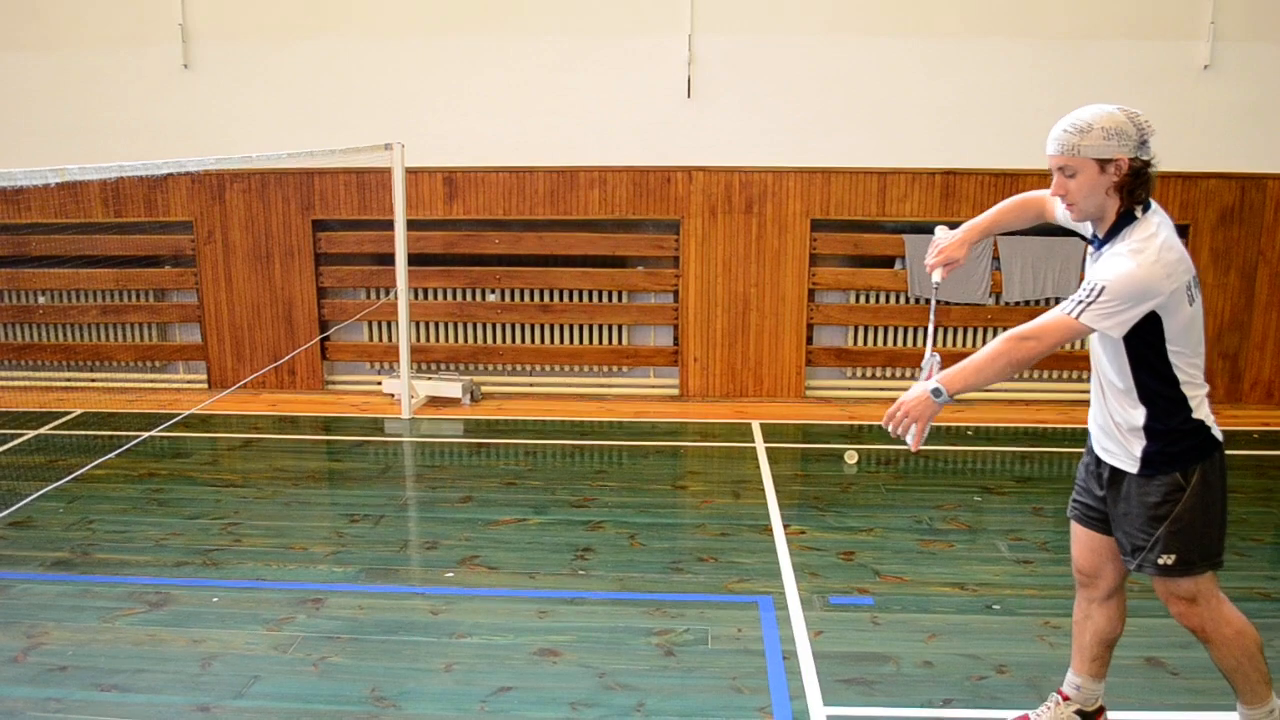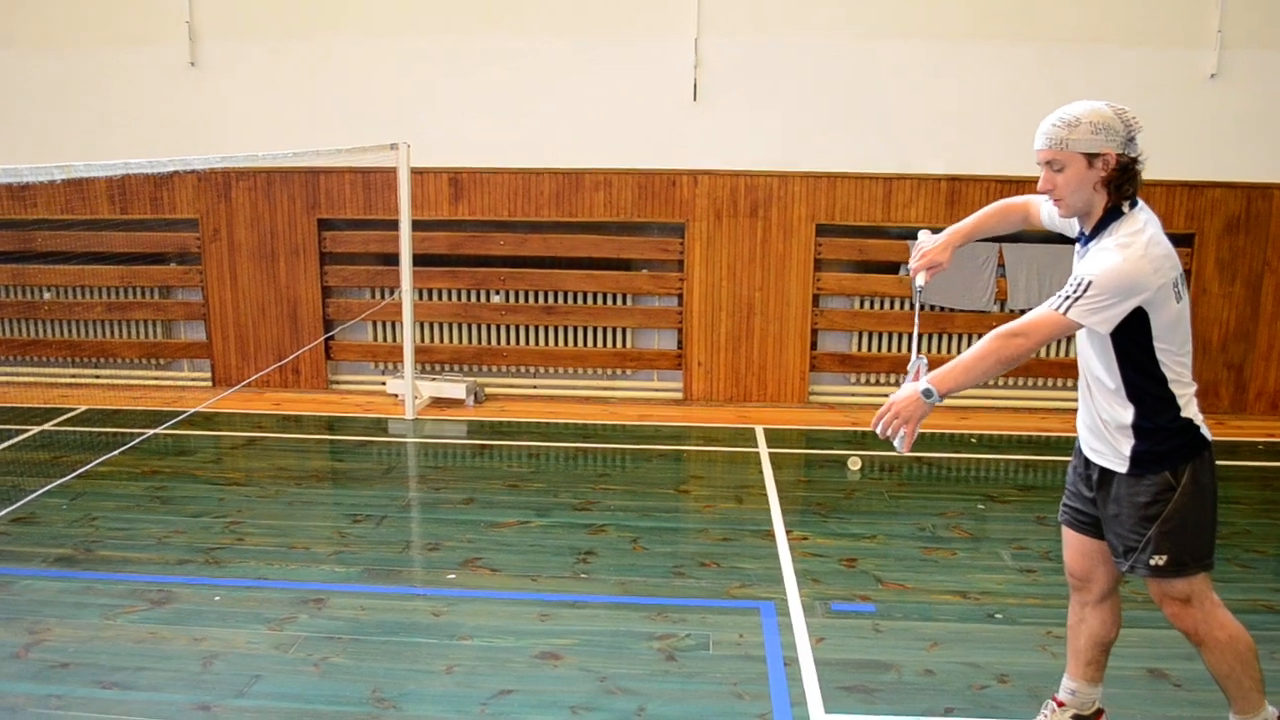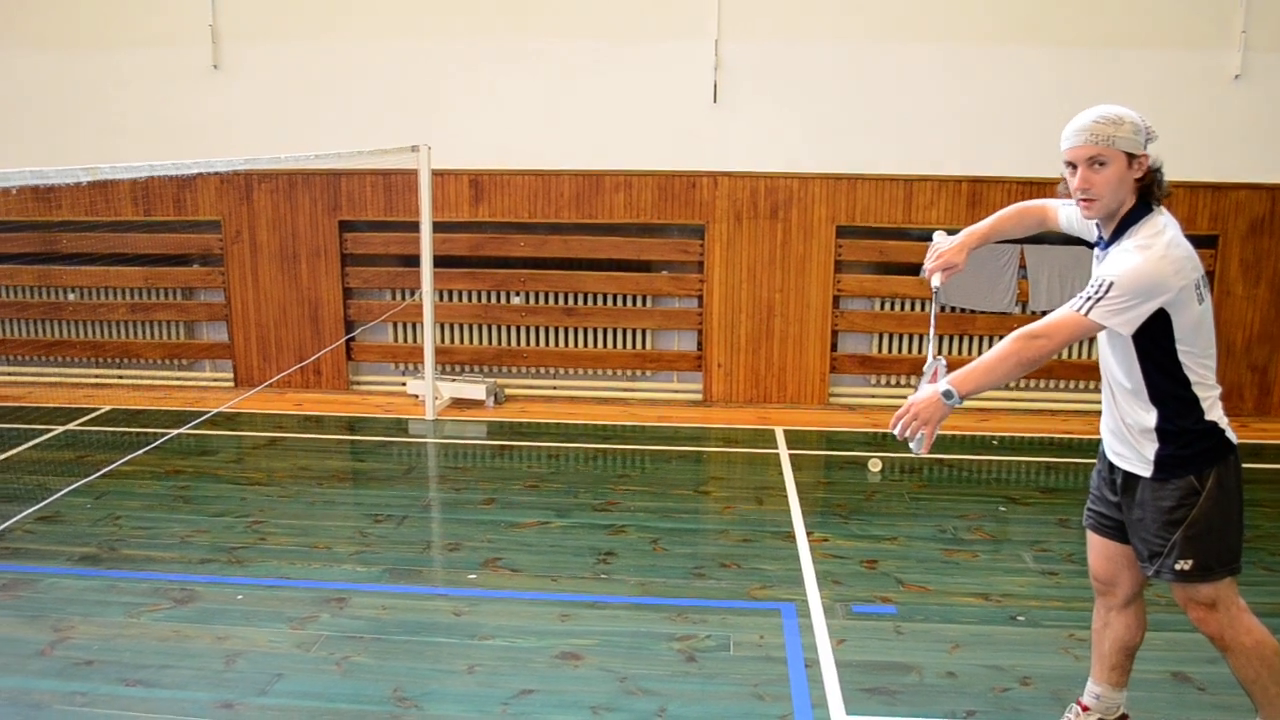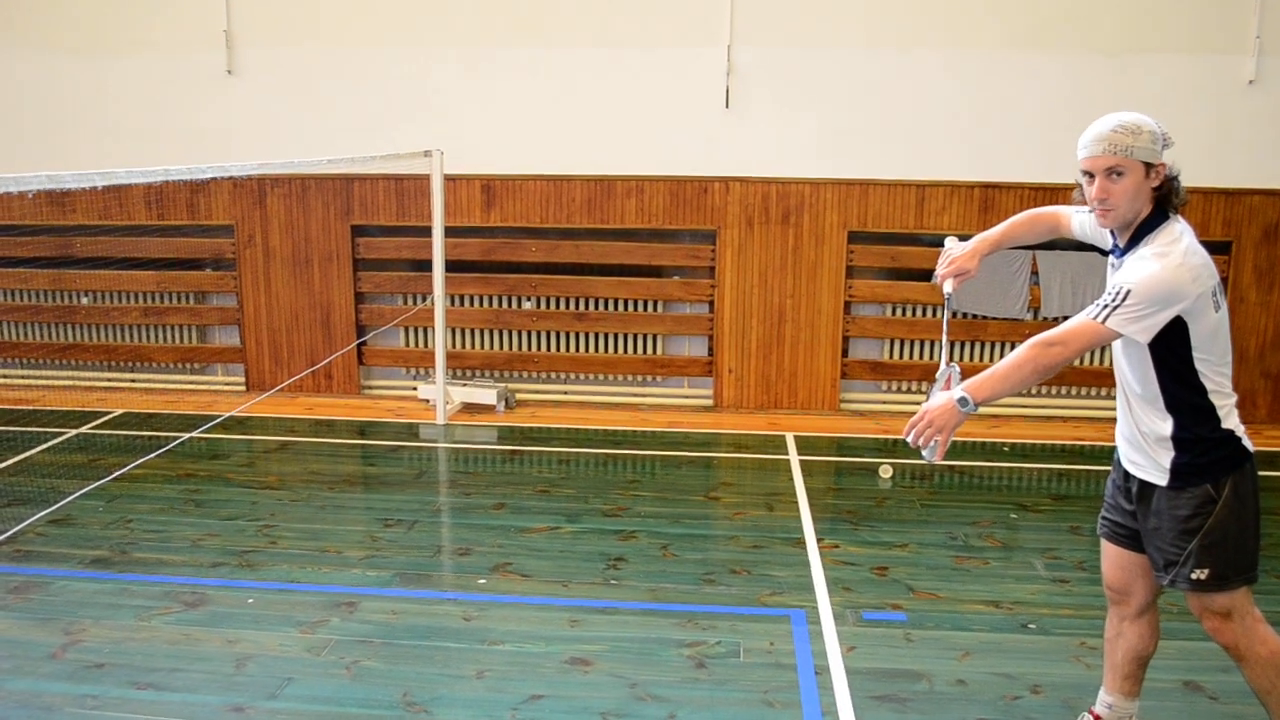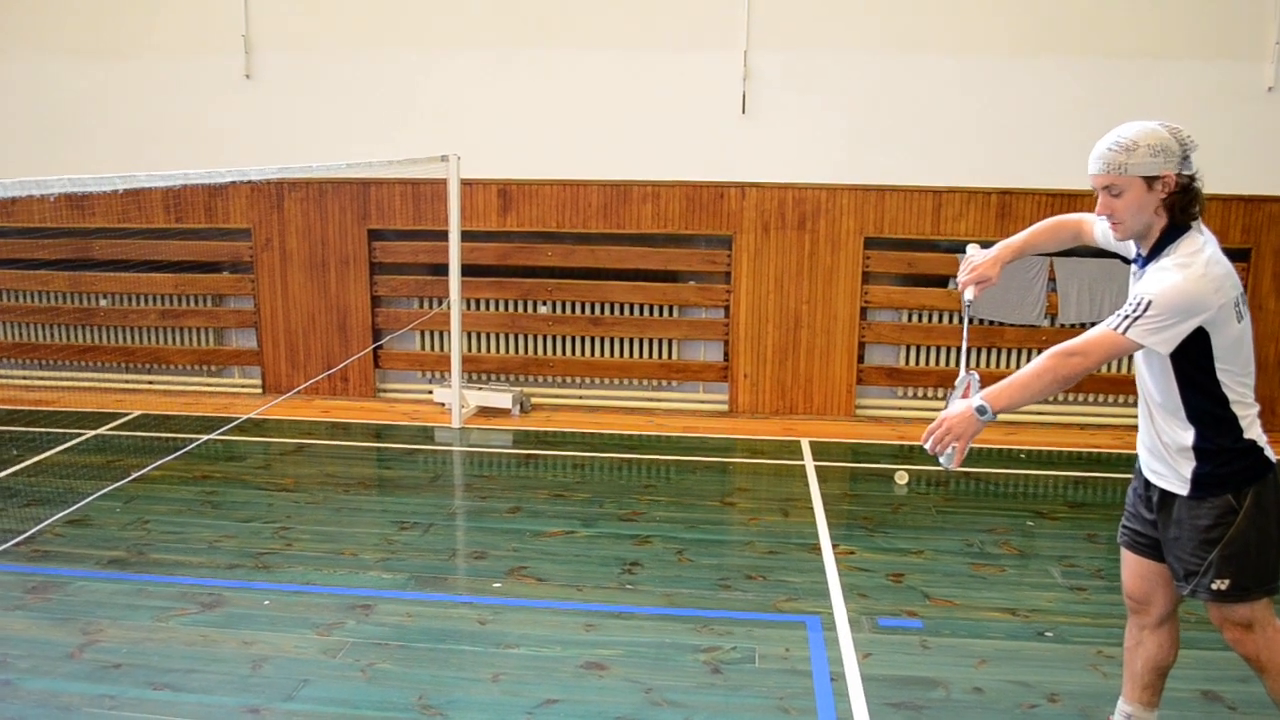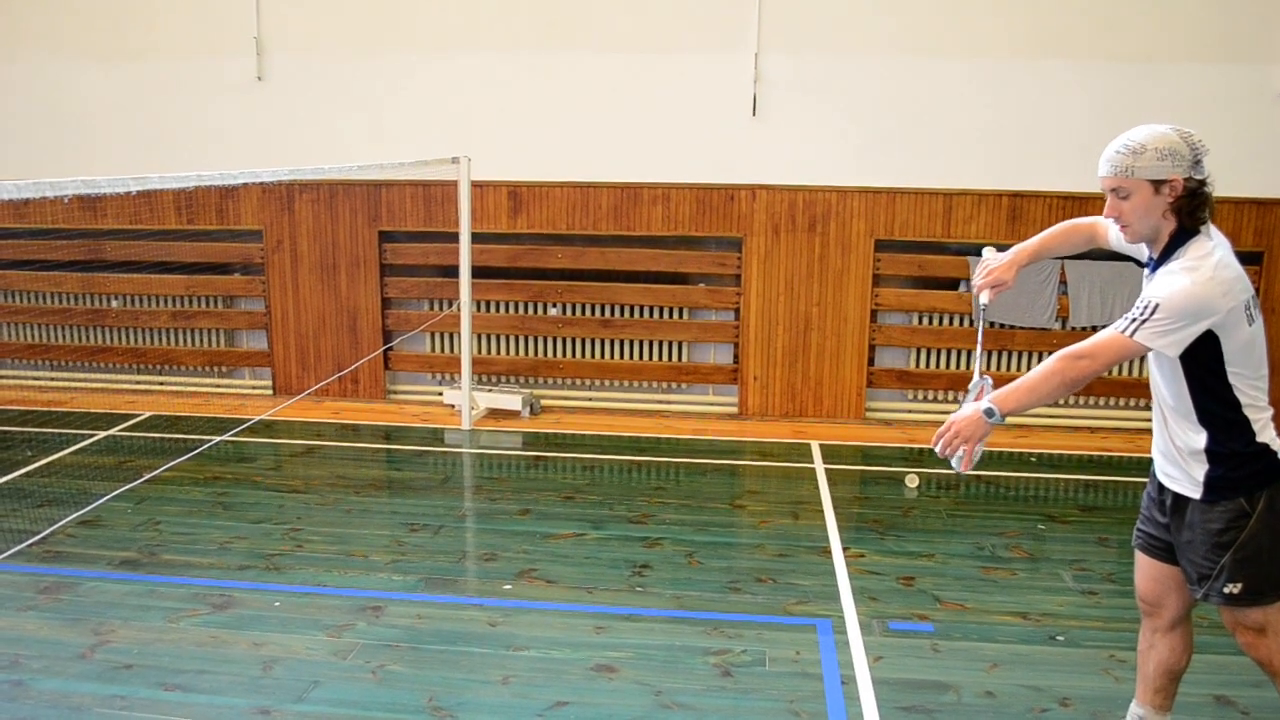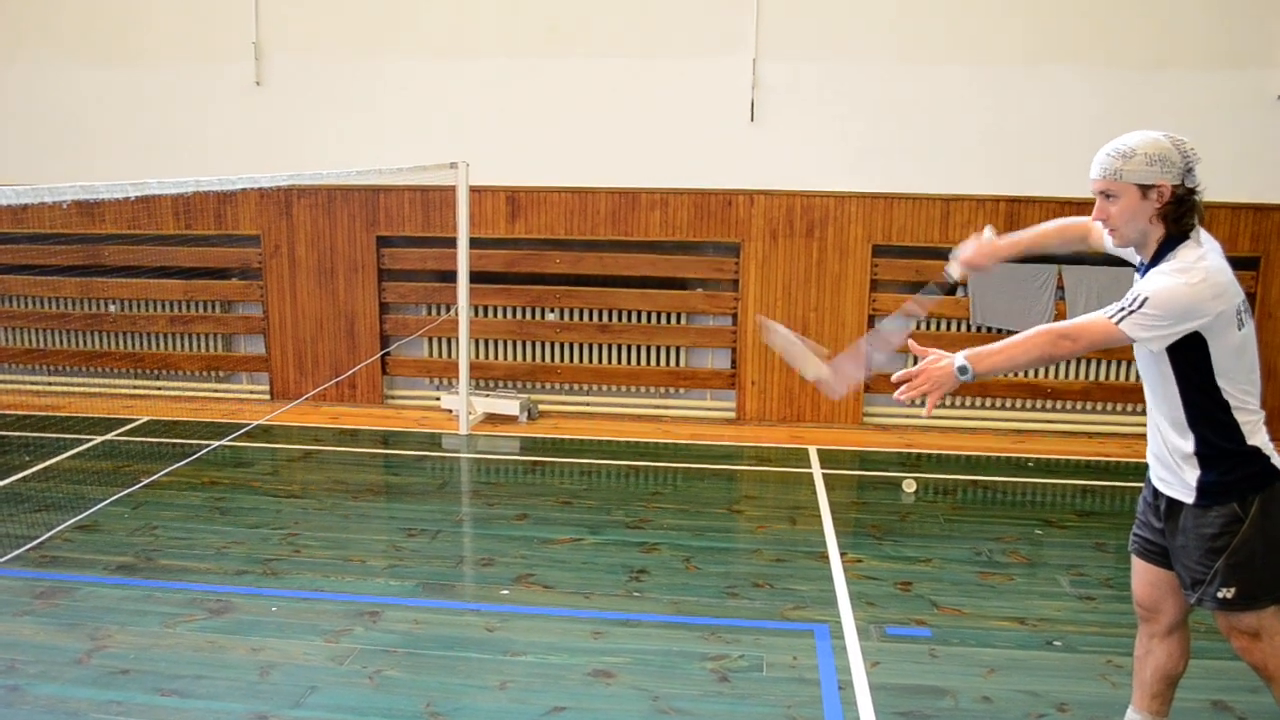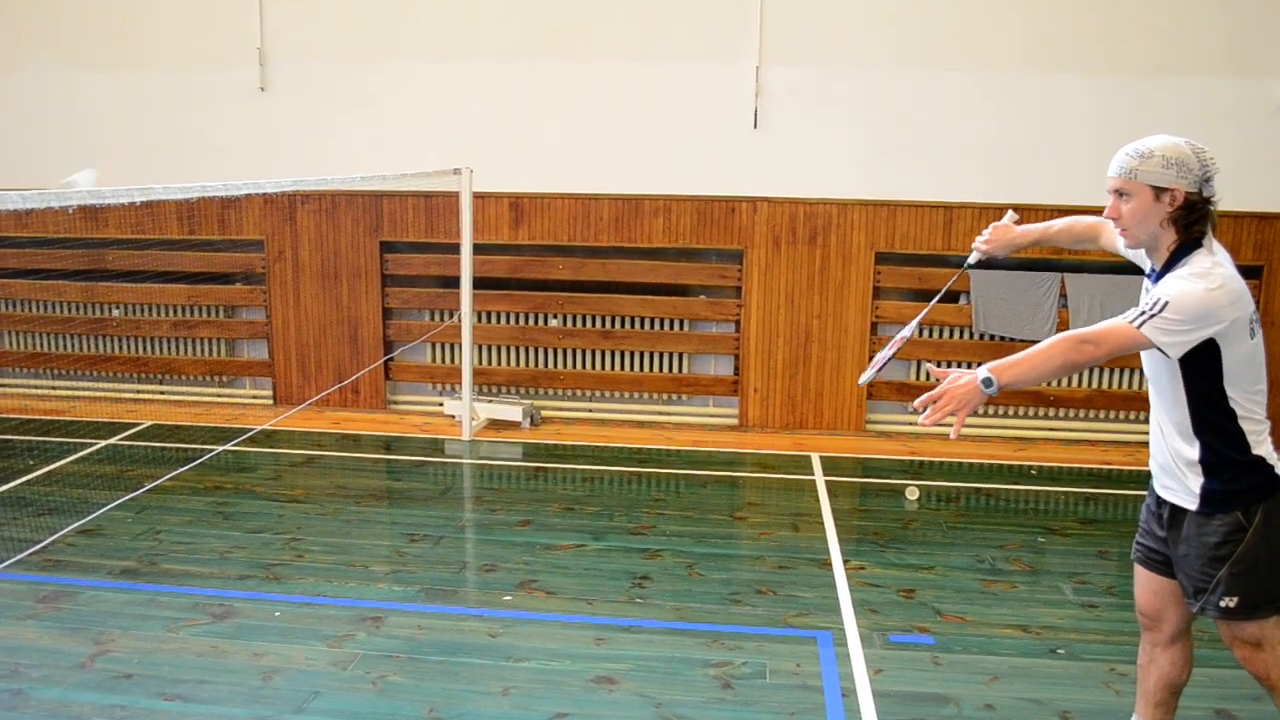
dt=0.4s
person 1, frame 1
left shoulder: (1141, 261)
right shoulder: (1115, 211)
left elbow: (1030, 343)
right elbow: (1035, 204)
left wrist: (937, 389)
right wrist: (967, 233)
left hip: (1165, 460)
right hip: (1111, 446)
left knee: (1191, 602)
right knee: (1094, 578)
person 1, frame 2
left shoulder: (1128, 256)
right shoulder: (1099, 211)
left elbow: (1019, 340)
right elbow: (1019, 209)
left wrist: (929, 390)
right wrist: (950, 238)
left hip: (1155, 461)
right hip: (1099, 449)
left knee: (1186, 604)
right knee: (1088, 583)
person 1, frame 3
left shoulder: (1150, 257)
right shoulder: (1113, 217)
left elbow: (1041, 340)
right elbow: (1037, 212)
left wrist: (949, 391)
right wrist: (967, 239)
left hip: (1180, 464)
right hip: (1123, 452)
left knee: (1212, 610)
right knee: (1112, 587)
person 1, frame 4
left shoulder: (1165, 265)
right shoulder: (1125, 225)
left elbow: (1055, 350)
right elbow: (1049, 219)
left wrist: (963, 399)
right wrist: (978, 245)
left hip: (1196, 472)
right hip: (1139, 461)
left knee: (1225, 619)
right knee: (1126, 595)
person 1, frame 5
left shoulder: (1187, 276)
right shoulder: (1152, 233)
left elbow: (1075, 359)
right elbow: (1073, 227)
left wrist: (981, 407)
right wrist: (1000, 253)
left hip: (1217, 483)
right hip: (1160, 471)
right knee: (1146, 604)
person 1, frame 6
left shoulder: (1196, 280)
right shoulder: (1167, 236)
left elbow: (1084, 362)
right elbow: (1087, 230)
left wrist: (989, 410)
right wrist: (1015, 257)
left hip: (1230, 486)
right hip: (1175, 474)
right knee: (1159, 607)
person 1, frame 7
left shoulder: (1187, 282)
right shoulder: (1164, 240)
left elbow: (1067, 340)
right elbow: (1078, 231)
left wrist: (961, 364)
right wrist: (1000, 247)
left hip: (1226, 490)
right hip: (1172, 479)
right knee: (1156, 612)
person 1, frame 8
left shoulder: (1203, 287)
right shoulder: (1168, 249)
left elbow: (1087, 347)
right elbow: (1095, 230)
left wrist: (985, 379)
right wrist: (1023, 234)
left hip: (1229, 501)
right hip: (1174, 489)
right knee: (1159, 622)
